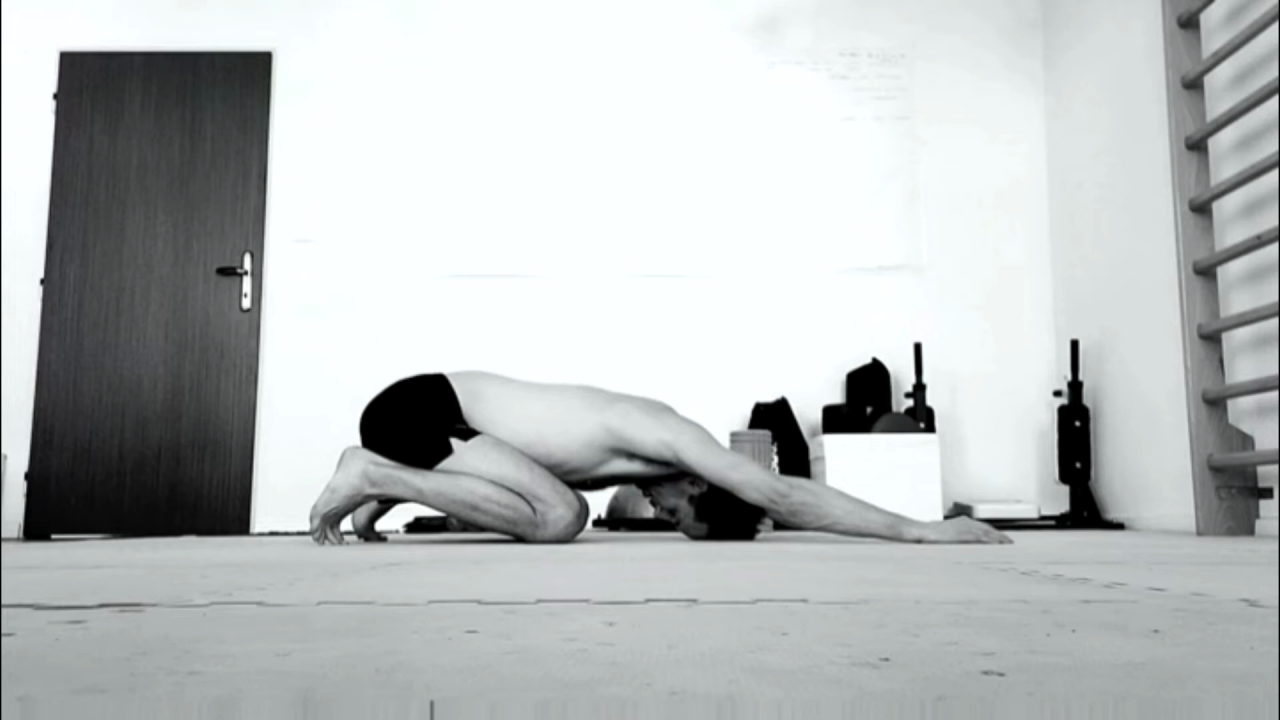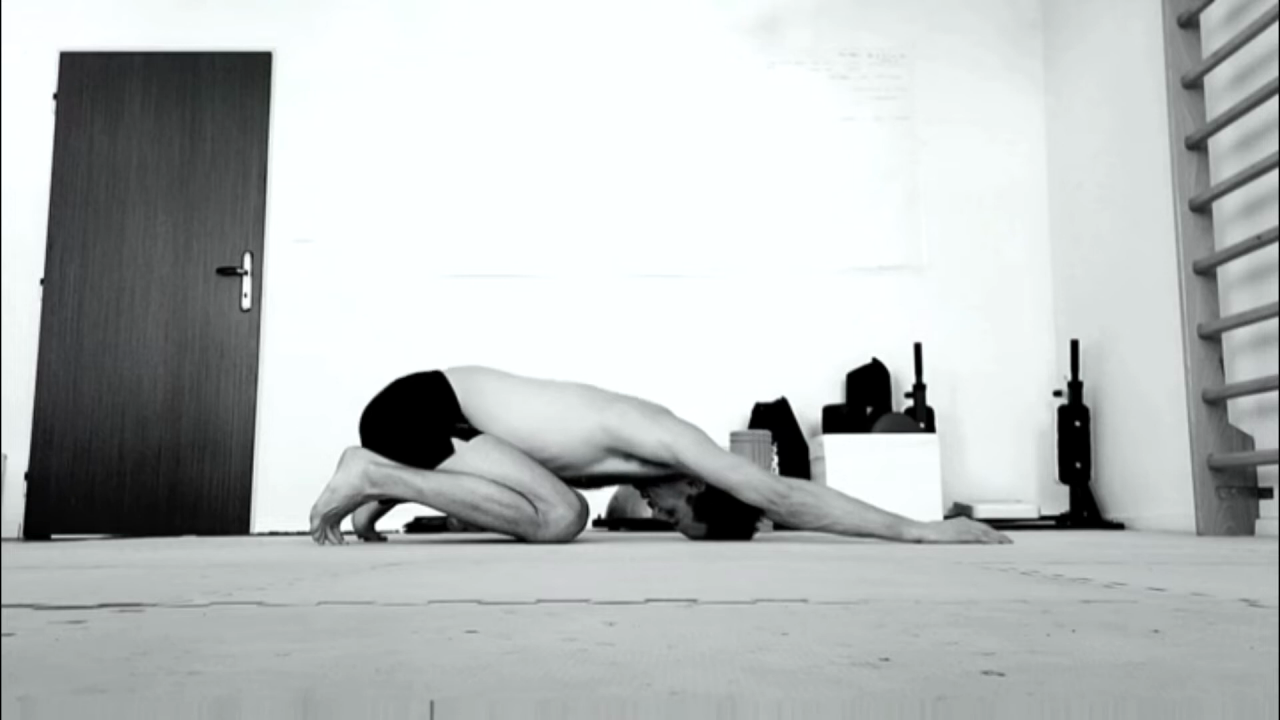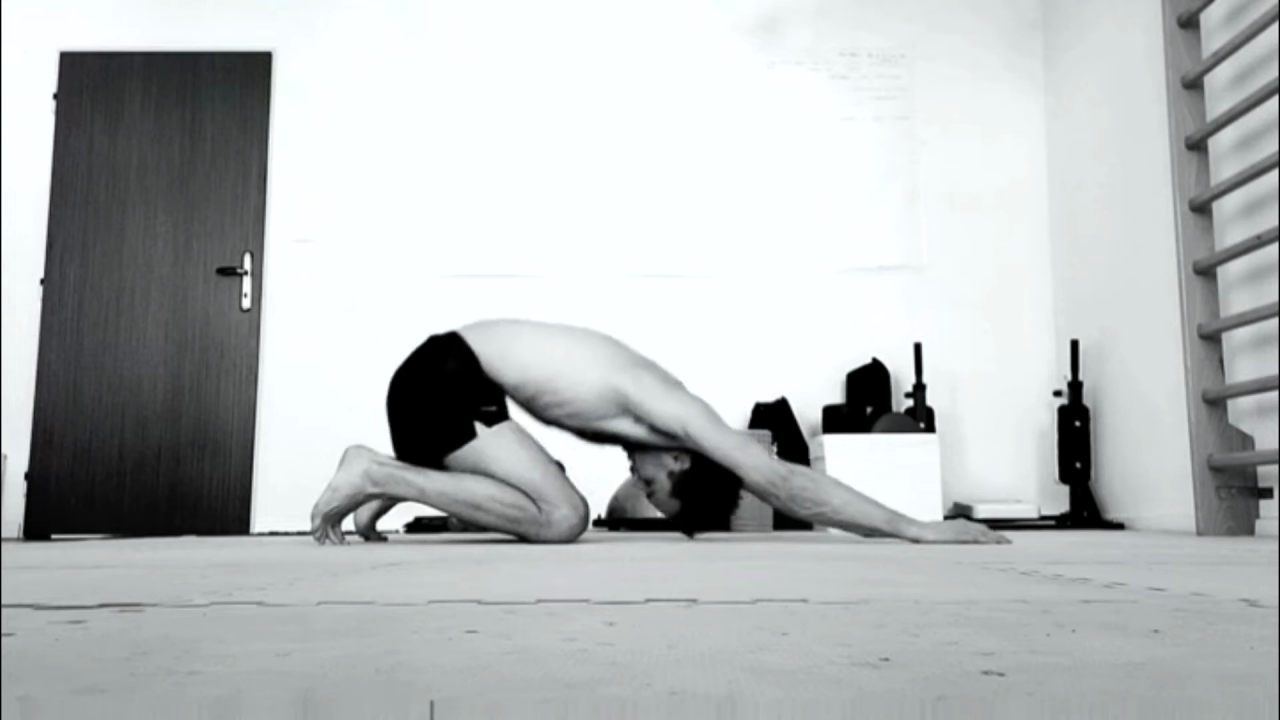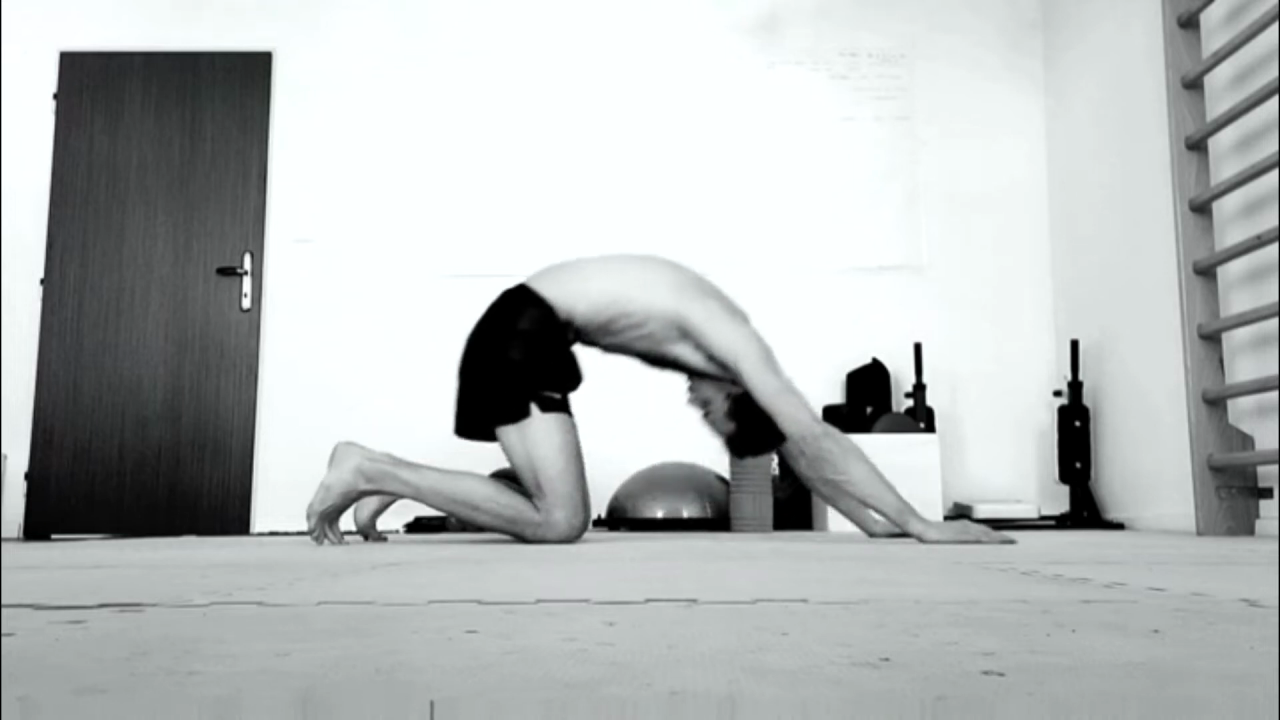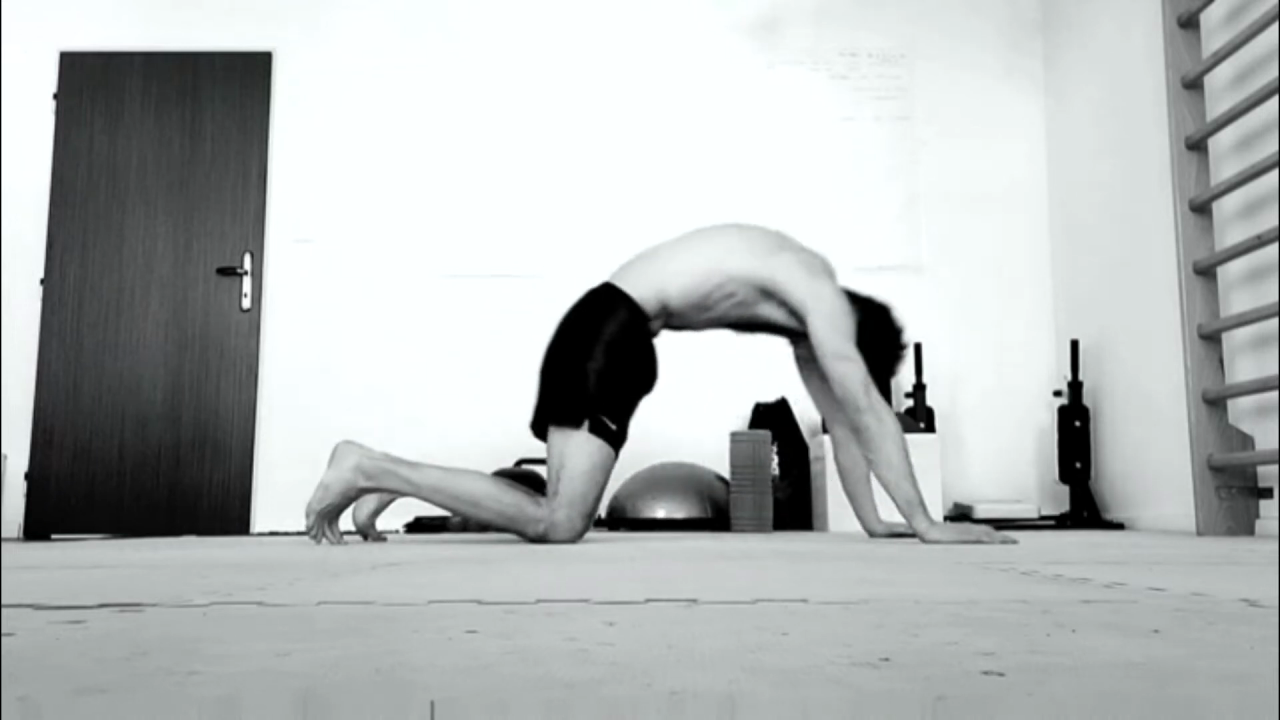
dt=0.4s
person 1, frame 1
left shoulder: (654, 433)
right shoulder: (668, 438)
left elbow: (779, 496)
right elbow: (783, 496)
left wrist: (906, 527)
right wrist: (917, 529)
left hip: (438, 405)
right hip: (417, 409)
left knee: (556, 508)
right knee: (555, 518)
left ankle: (390, 479)
right ankle: (375, 475)
person 1, frame 2
left shoulder: (651, 436)
right shoulder: (662, 442)
left elbow: (777, 495)
right elbow: (782, 497)
left wrist: (907, 526)
right wrist: (917, 530)
left hip: (434, 406)
right hip: (415, 411)
left knee: (555, 508)
right knee: (556, 517)
left ankle: (387, 484)
right ankle: (375, 478)
person 1, frame 3
left shoulder: (658, 412)
right shoulder: (674, 413)
left elbow: (778, 483)
right elbow: (784, 482)
left wrist: (892, 527)
right wrist: (912, 528)
left hip: (455, 372)
right hip: (444, 376)
left knee: (545, 510)
right knee: (560, 519)
left ankle: (386, 482)
right ankle: (376, 477)
person 1, frame 4
left shoulder: (722, 341)
right shoulder: (731, 343)
left elbow: (800, 447)
right elbow: (815, 440)
left wrist: (871, 524)
right wrist: (916, 524)
left hip: (528, 331)
right hip: (524, 333)
left knee: (549, 508)
right knee: (558, 523)
left ankle: (378, 476)
right ankle: (370, 472)
person 1, frame 5
left shoulder: (802, 304)
right shoulder: (818, 294)
left elbow: (839, 419)
right elbow: (868, 412)
left wrist: (872, 521)
right wrist: (922, 521)
left hip: (613, 333)
right hip: (610, 331)
left knee: (556, 512)
right knee: (558, 524)
left ankle: (382, 476)
right ankle: (370, 470)
